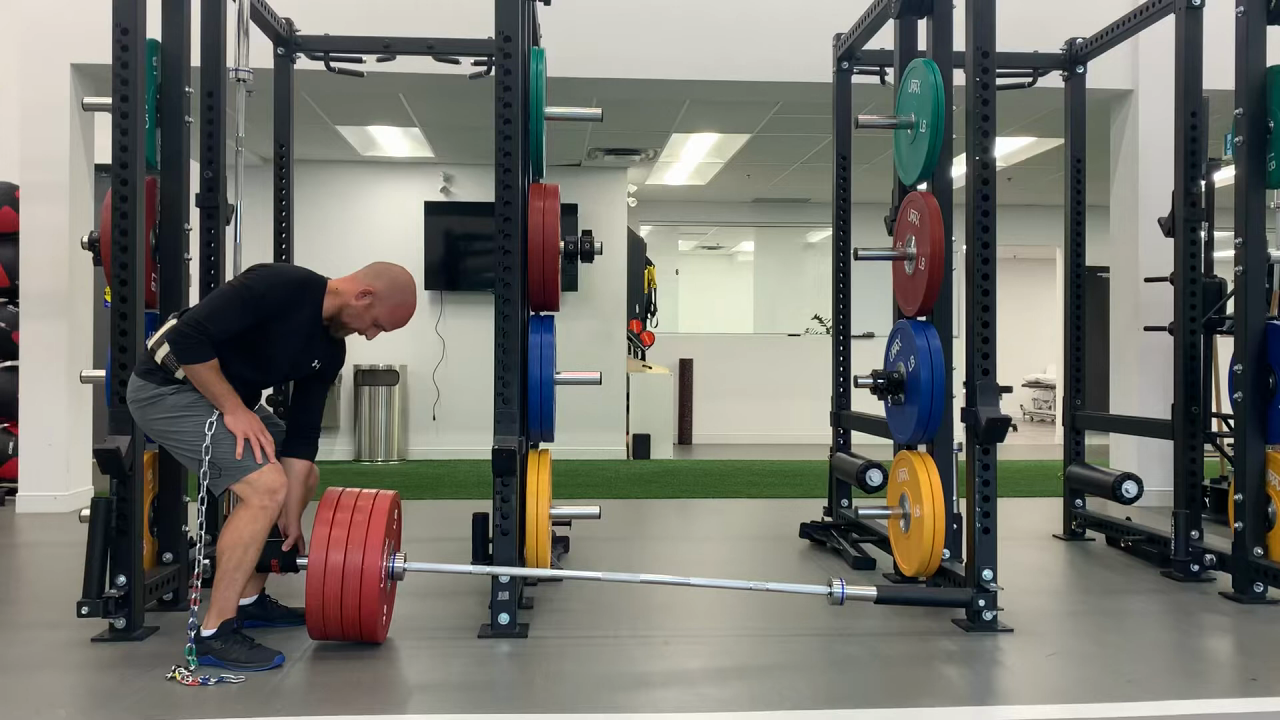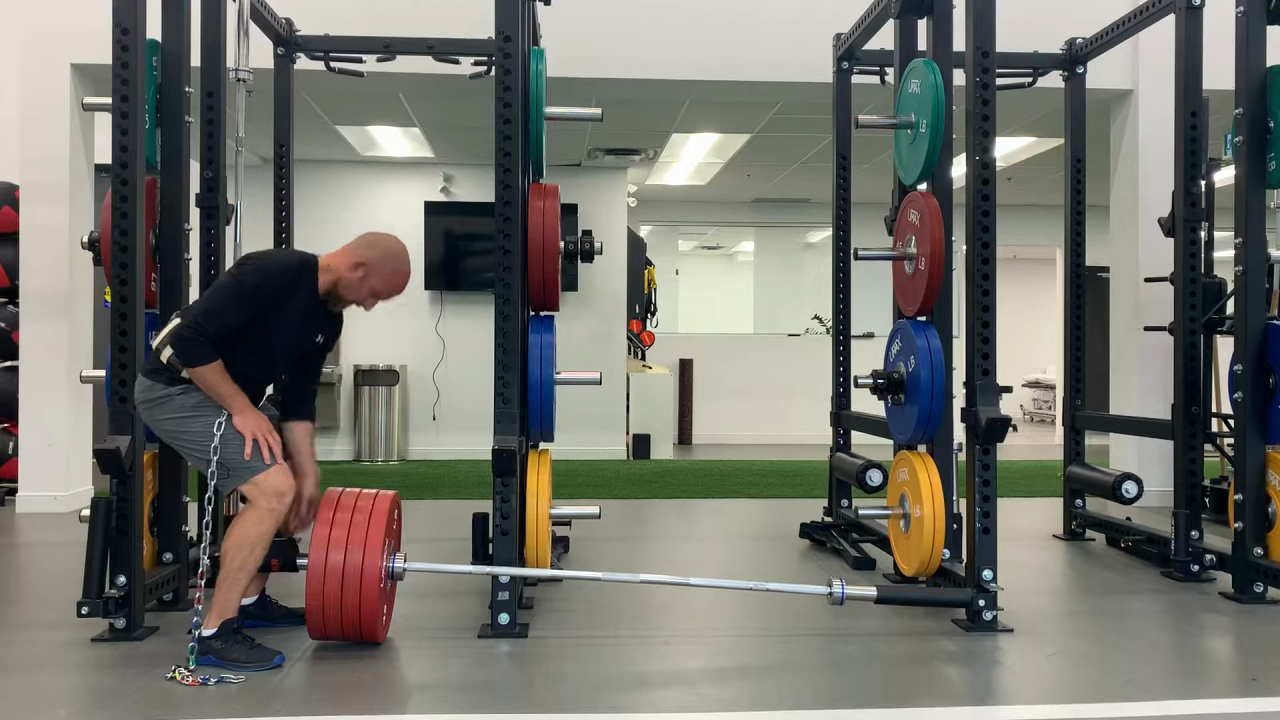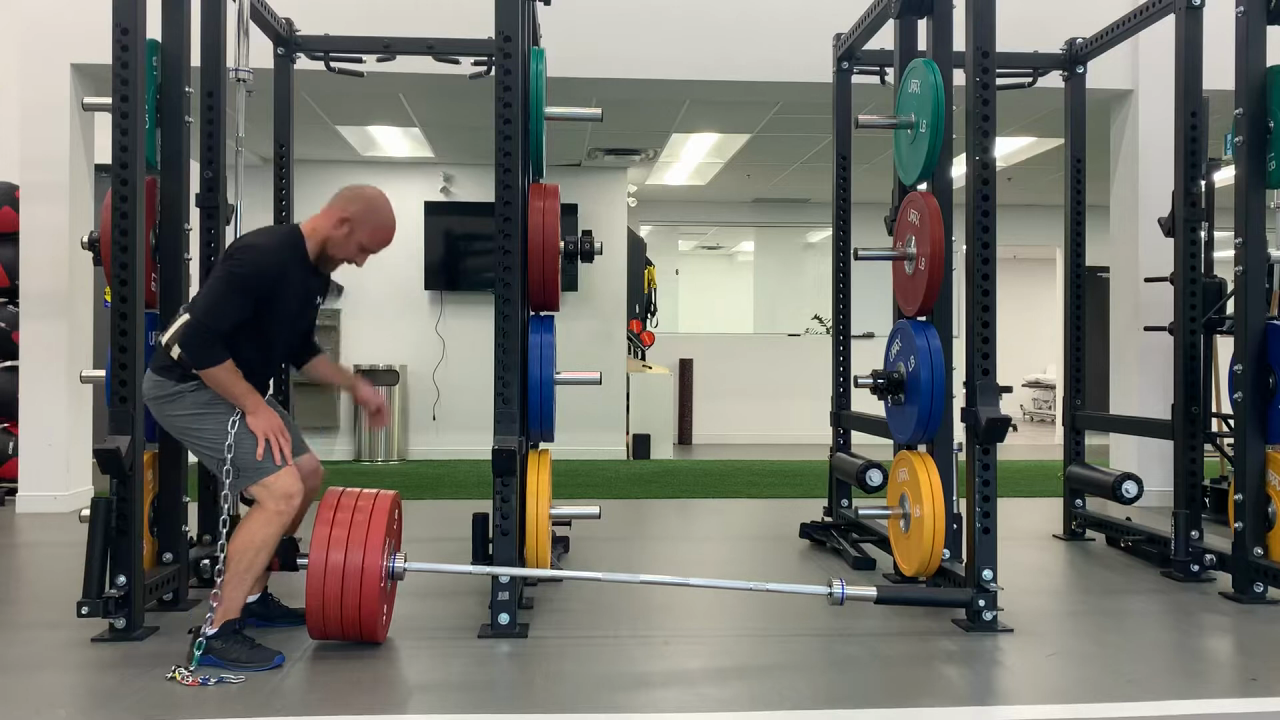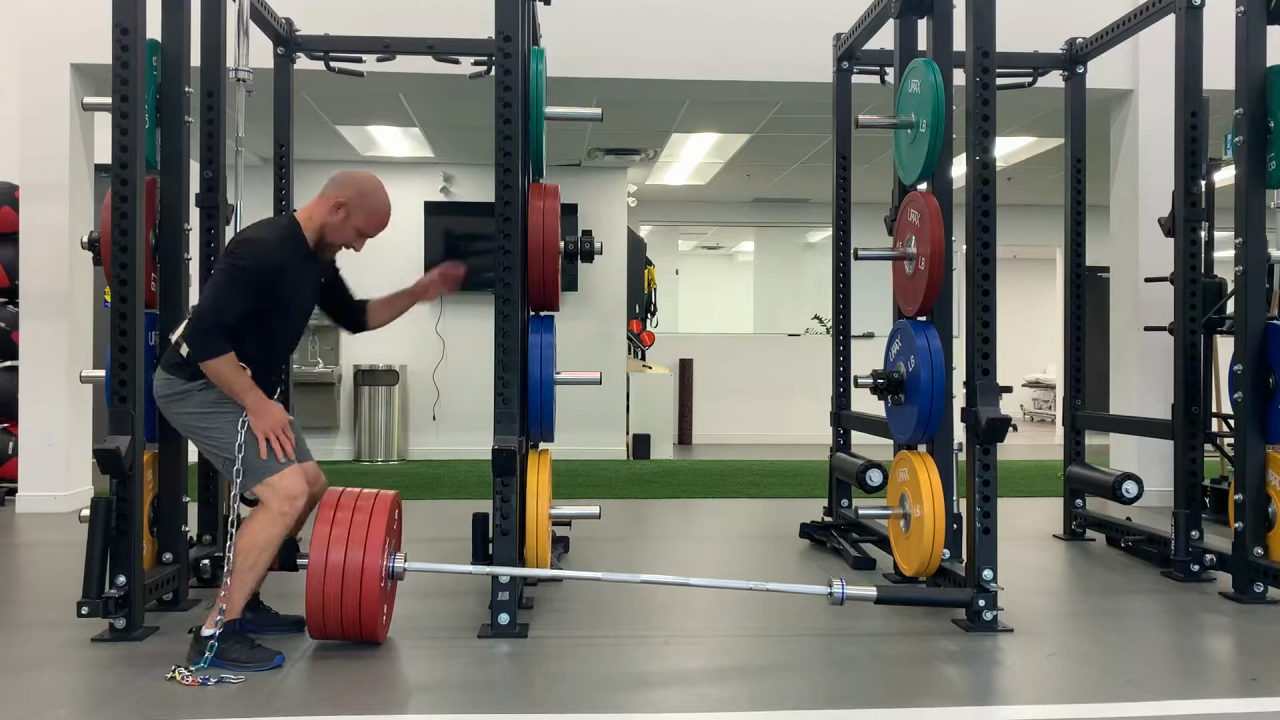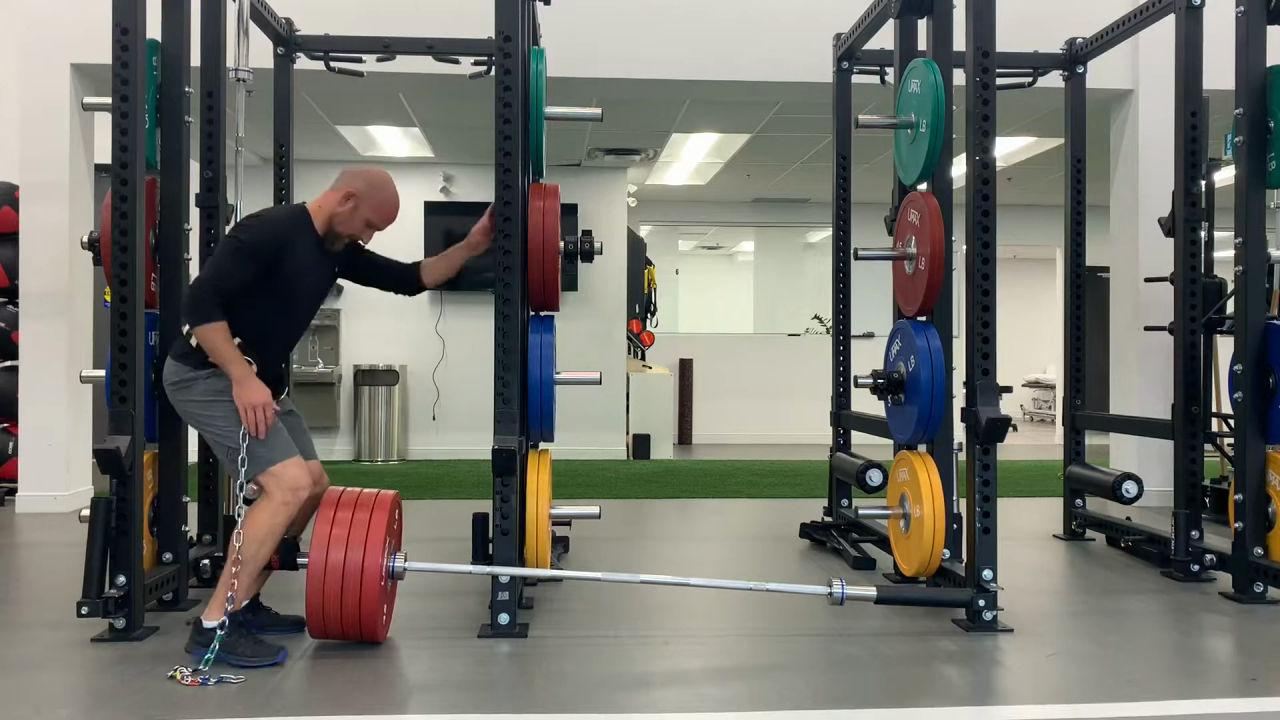
dt=0.2s
person 1, frame 1
left shoulder: (329, 349)
right shoulder: (279, 286)
left elbow: (302, 430)
right elbow: (188, 336)
left wrist: (290, 518)
right wrist: (235, 409)
right hip: (167, 387)
left knee: (302, 477)
right knee: (267, 487)
left ankle: (249, 601)
right ankle: (214, 633)
person 1, frame 2
left shoulder: (327, 317)
right shoulder: (271, 274)
left elbow: (298, 402)
right elbow: (192, 339)
left wrist: (308, 475)
right wrist: (243, 408)
left hip: (229, 392)
right hip: (176, 387)
left knee: (299, 480)
right knee: (273, 491)
left ankle: (249, 600)
right ankle: (214, 633)
person 1, frame 3
left shoulder: (313, 273)
right shoulder: (263, 258)
left elbow: (298, 353)
right elbow: (200, 342)
left wrist: (356, 386)
right wrist: (255, 405)
left hip: (234, 386)
right hip: (186, 384)
left knee: (308, 476)
right knee: (281, 493)
left ankle: (251, 598)
right ankle: (218, 633)
person 1, frame 4
left shoulder: (317, 259)
right shoulder: (265, 248)
left elbow: (353, 317)
right elbow: (202, 335)
left wrist: (417, 294)
right wrist: (257, 406)
left hip: (245, 387)
right hip: (197, 384)
left knee: (308, 486)
right knee: (285, 493)
left ankle: (241, 603)
right ankle: (214, 634)
person 1, frame 5
left shoulder: (335, 249)
right shoulder: (271, 230)
left elbow: (406, 279)
right elbow: (201, 301)
left wrist: (469, 249)
right wrist: (241, 378)
left hip: (257, 380)
right hip: (208, 376)
left knee: (311, 488)
right knee: (289, 486)
left ankle: (241, 606)
right ankle: (212, 623)
